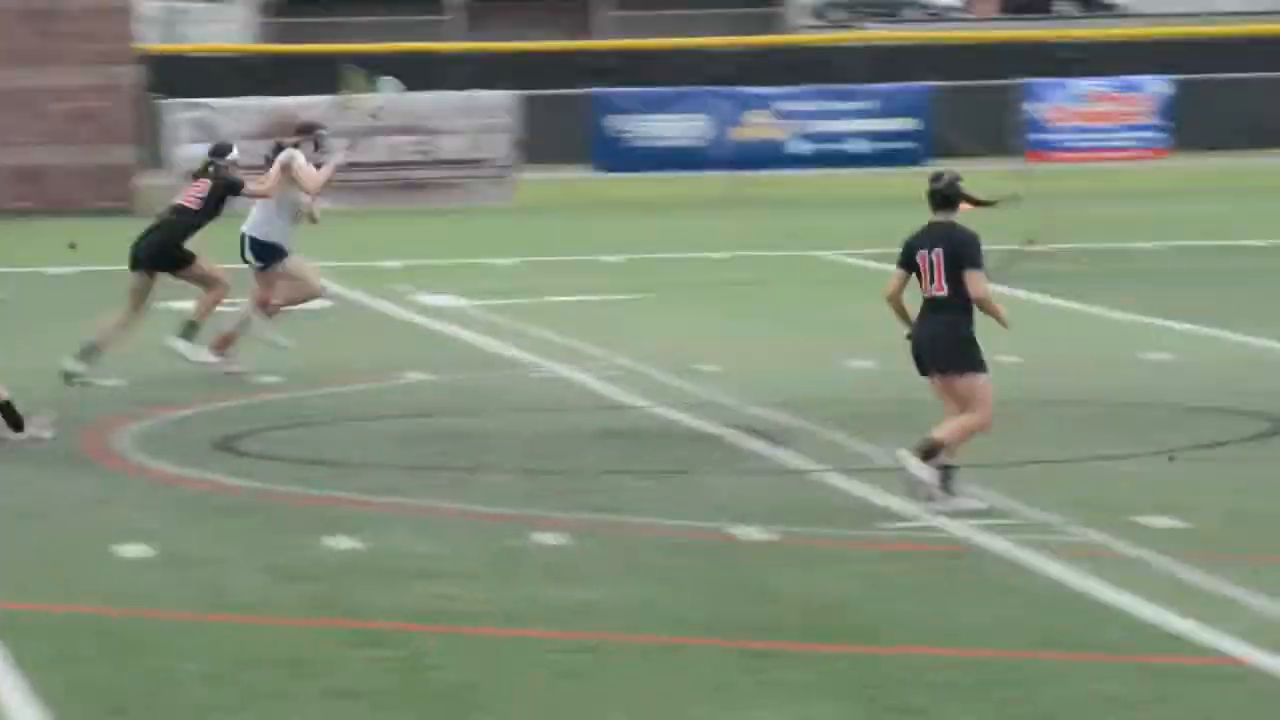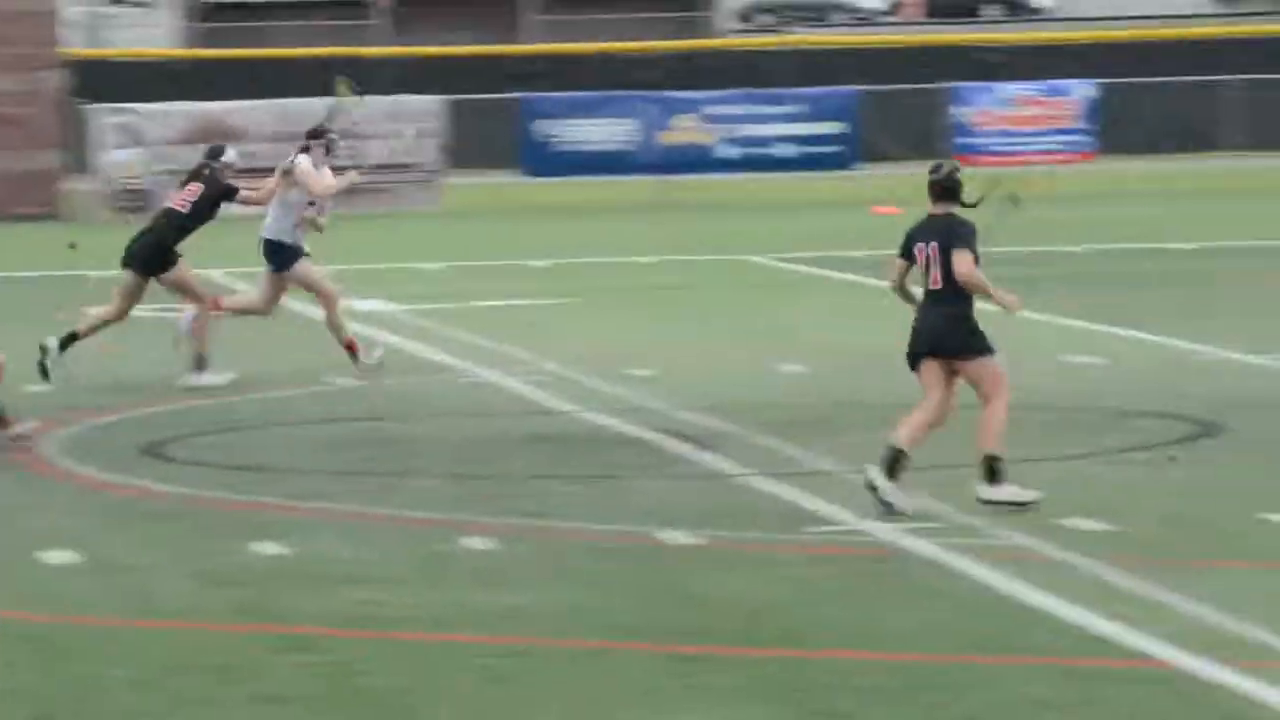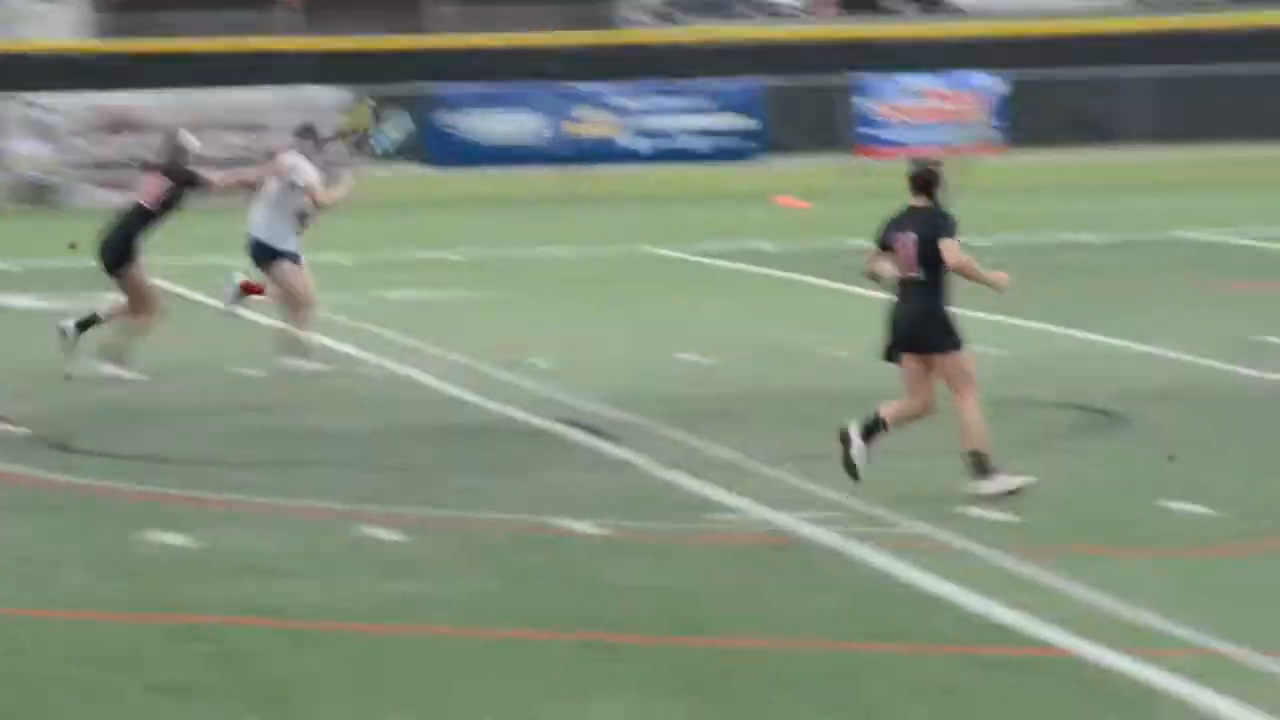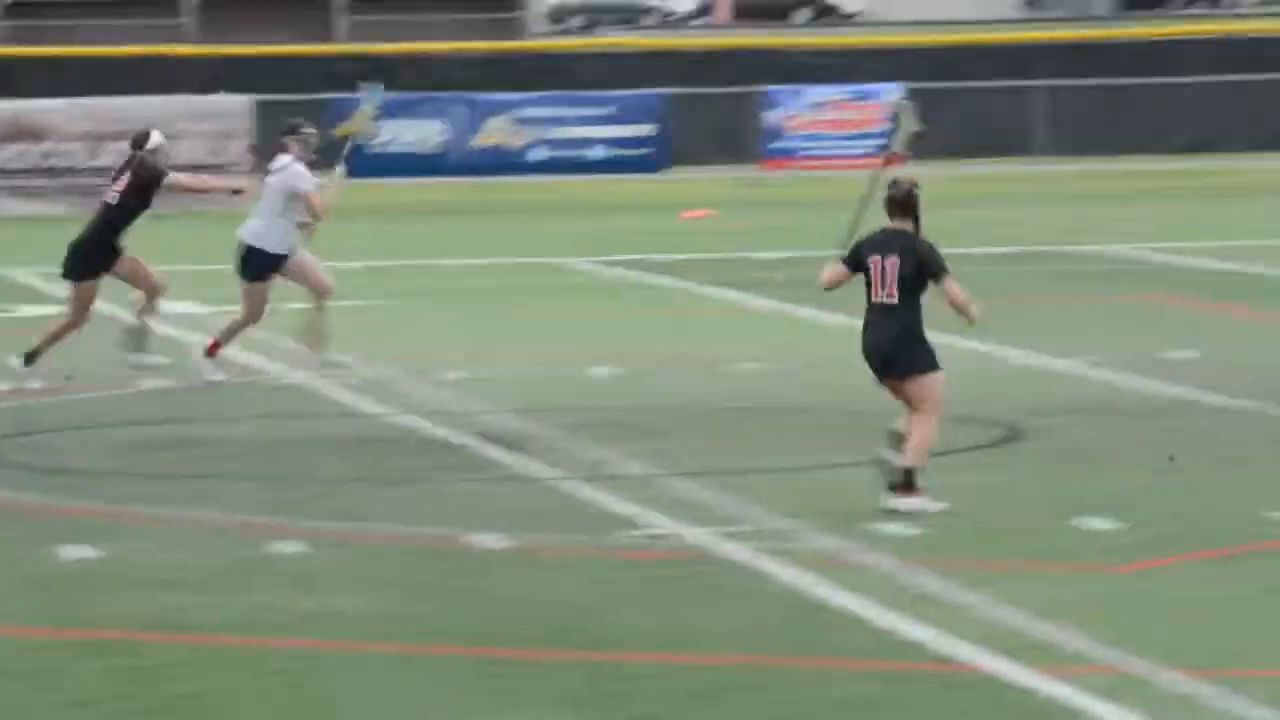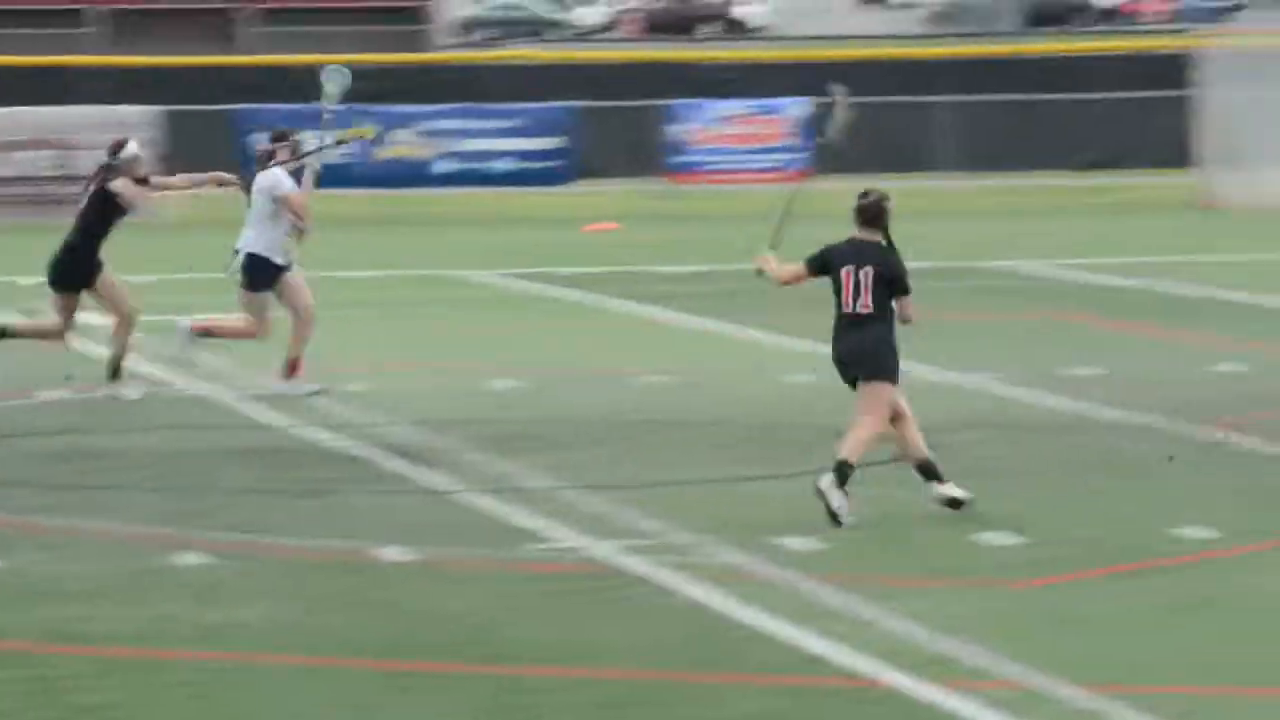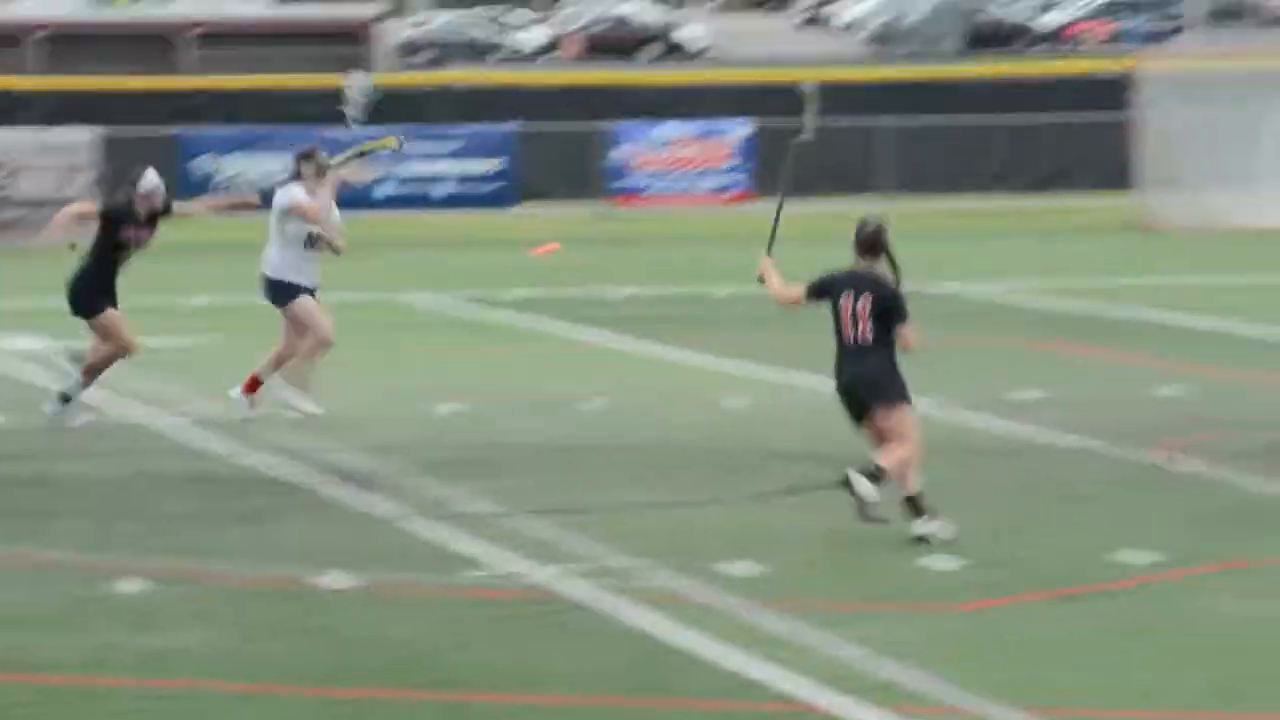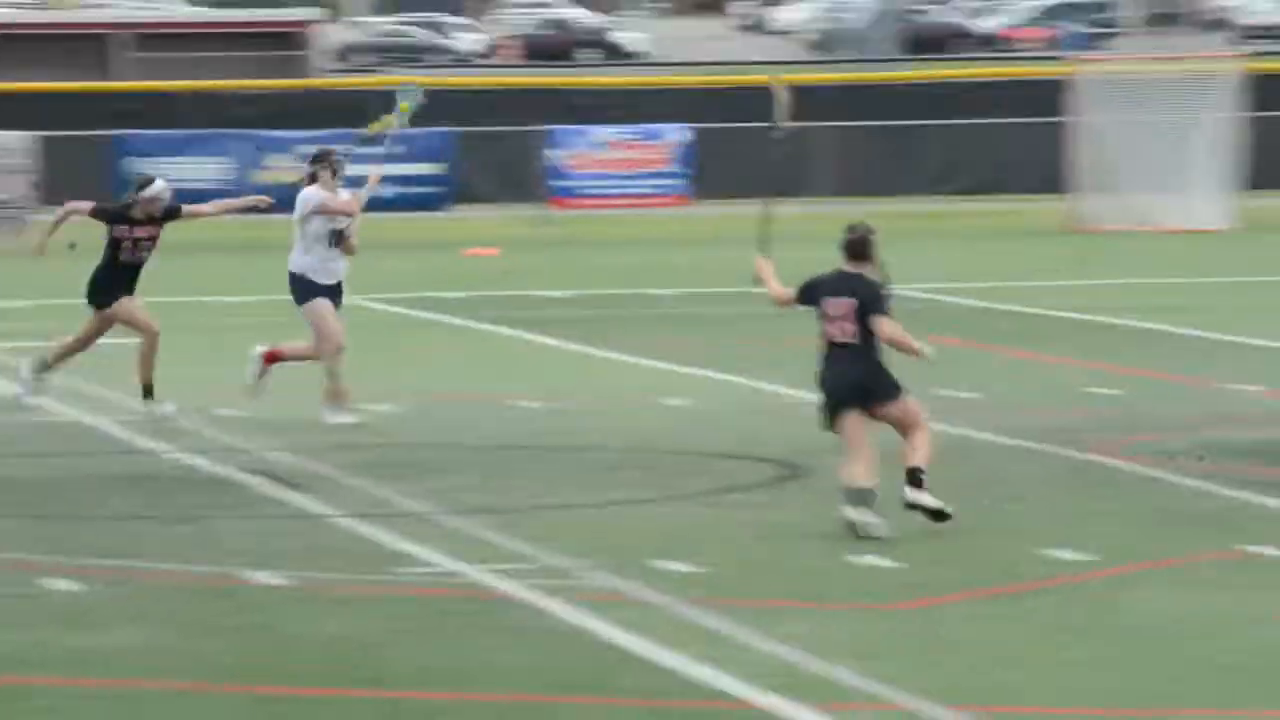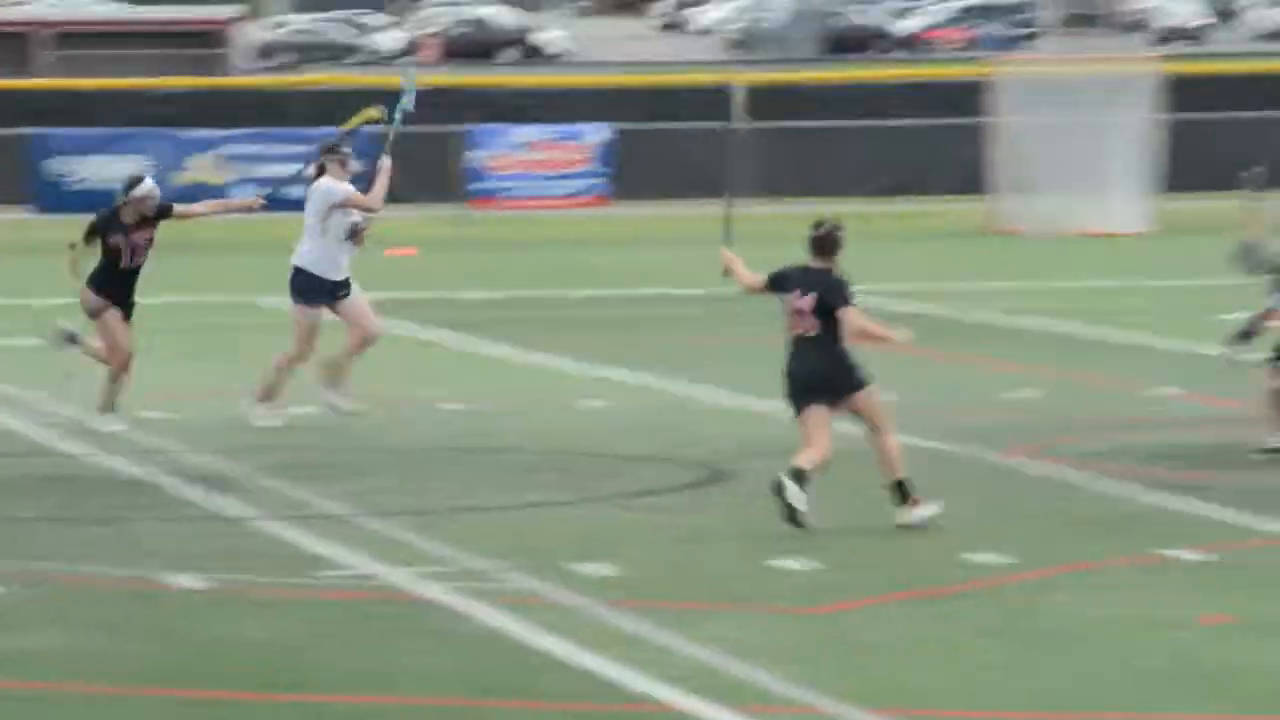
dt=0.1s
person 1, frame 1
left shoulder: (915, 242)
right shoulder: (966, 239)
left elbow: (892, 294)
right elbow: (978, 292)
left wrist: (910, 323)
right wrist: (1000, 315)
left hip: (924, 336)
right hip: (954, 335)
left knee: (962, 412)
right knee: (981, 415)
left ankle: (942, 483)
right ankle: (920, 457)
person 1, frame 2
left shoulder: (916, 232)
right shoulder: (961, 229)
left elbow: (897, 282)
right elbow: (964, 274)
right wrist: (1000, 297)
left hip: (926, 327)
right hip: (955, 326)
left knee: (932, 409)
right knee: (998, 395)
left ankle: (887, 474)
right ankle: (992, 482)
person 1, frame 3
left shoulder: (895, 223)
right shoulder: (940, 220)
left elbow: (873, 267)
right elbow: (955, 259)
right wrist: (991, 279)
left hip: (901, 319)
right hip: (928, 317)
left knee: (919, 402)
right knee: (967, 391)
left ankle: (862, 433)
right ankle: (984, 475)
person 1, frame 4
left shoulder: (867, 246)
right shoulder: (921, 249)
left elbow: (828, 281)
right elbow: (956, 297)
left wrist: (827, 272)
right wrist: (971, 313)
left hip: (874, 341)
right hip: (905, 339)
left knee: (921, 409)
right knee: (928, 415)
left ankle: (897, 447)
right ankle: (904, 491)
person 1, frame 5
left shoulder: (833, 253)
right shoulder: (890, 260)
left elbow: (783, 276)
right elbow: (907, 314)
left wrist: (768, 262)
right wrist: (896, 312)
left hip: (844, 349)
right hip: (876, 347)
left knee: (901, 415)
right knee: (871, 425)
left ankle: (939, 483)
right ankle: (835, 481)
person 1, frame 6
left shoulder: (835, 283)
right shoulder: (887, 289)
left elbow: (785, 296)
right elbow: (906, 341)
left wrist: (769, 272)
right wrist: (906, 340)
left hip: (849, 380)
right hip: (880, 376)
left knee: (892, 447)
right knee: (909, 446)
left ankle: (921, 519)
right ankle: (865, 479)
person 1, frame 7
left shoulder: (822, 285)
right shoulder: (871, 290)
left elbow: (780, 295)
right elbow: (888, 334)
left wrist: (765, 270)
right wrist: (919, 348)
left hip: (833, 379)
right hip: (867, 375)
left knee: (860, 457)
right knee: (919, 428)
left ankle: (858, 502)
right ankle: (915, 489)
person 1, frame 8
left shoulder: (791, 275)
right shoulder: (835, 284)
left elbow: (749, 283)
right elbow: (854, 326)
left wrist: (733, 261)
right wrist: (894, 336)
left hip: (799, 373)
right hip: (832, 367)
left knee: (816, 447)
right knee: (882, 429)
left ankle: (792, 482)
right ankle: (908, 504)
person 2, frame 1
left shoulder: (311, 169)
right shoulder: (292, 157)
left elbow: (312, 214)
right elbow: (310, 187)
left wrist: (309, 211)
right wrist: (332, 165)
left hip: (273, 241)
right hip: (261, 241)
left knee: (262, 301)
right knee: (313, 289)
left ankle: (220, 349)
right ankle: (265, 311)
person 2, frame 2
left shoulder: (327, 175)
right shoulder: (301, 162)
left elbow: (320, 223)
right elbow: (320, 192)
left wrist: (314, 219)
right wrist: (347, 181)
left hip: (292, 243)
right hip: (279, 243)
left knee: (264, 304)
right knee: (331, 295)
left ankle: (200, 314)
right ankle: (355, 354)
person 2, frame 3
left shoulder: (311, 171)
right shoulder: (292, 163)
right elbow: (323, 202)
left wrist: (305, 218)
right wrist: (345, 186)
left hip: (286, 242)
right hip: (267, 243)
left knee: (297, 296)
right knee: (305, 300)
left ankle: (244, 286)
right ankle: (293, 353)
person 2, frame 4
left shoulder: (294, 170)
right shoulder: (294, 171)
right elbow: (317, 212)
left wrist: (305, 225)
left hip: (283, 247)
right hip: (259, 249)
left knee: (324, 288)
right knee: (251, 315)
left ankle: (314, 349)
right ankle: (208, 356)
person 2, frame 5
left shoulder: (280, 176)
right shoulder: (276, 178)
left elbow: (299, 224)
right elbow: (302, 214)
left wrist: (300, 230)
right wrist: (308, 180)
left hip: (278, 258)
right hip: (256, 258)
left knee: (307, 314)
right knee: (258, 329)
left ankle: (290, 377)
right ankle: (195, 329)
person 2, frame 6
left shoulder: (324, 199)
right shoulder: (288, 194)
left elbow: (338, 248)
right elbow: (319, 218)
left wrist: (329, 239)
right wrist: (329, 185)
left hip: (305, 281)
right hip: (281, 281)
left knee: (292, 348)
right knee: (325, 335)
left ankle: (246, 392)
right ankle: (290, 383)
person 2, frame 7
left shoulder: (343, 198)
right shoulder: (309, 196)
left elbow: (350, 250)
right elbow: (352, 210)
left wrist: (347, 238)
right wrist: (371, 183)
left hip: (333, 282)
right hip: (306, 280)
left knee: (322, 349)
right knee: (335, 343)
left ankle: (266, 356)
right ankle: (335, 404)
person 2, frame 8
left shoulder: (346, 191)
right shoulder: (326, 188)
left elbow: (356, 241)
right elbow: (374, 205)
left wrist: (360, 230)
right wrist: (384, 171)
left hip: (338, 278)
right hip: (309, 277)
left knee: (370, 331)
right knee: (301, 350)
left ankle: (331, 380)
right ankle: (263, 402)
person 3, frame 1
left shoulder: (200, 178)
right shoulder: (224, 182)
right elbow: (266, 191)
right wrist: (277, 171)
left hip: (145, 243)
right hip: (165, 246)
left knee: (132, 312)
right knee: (220, 284)
left ankle: (78, 362)
right ankle: (184, 338)
person 3, frame 2
left shoulder: (194, 182)
right shoulder: (218, 187)
right elbow: (260, 198)
right wrist: (276, 181)
left hip: (140, 246)
right hip: (156, 250)
left knee: (118, 310)
right knee: (205, 302)
left ankle: (58, 345)
right ankle: (198, 371)
person 3, frame 3
left shoulder: (160, 170)
right shoulder: (182, 174)
right elbow: (220, 184)
left hip: (115, 240)
right hip: (121, 244)
left knee: (142, 305)
right knee: (150, 306)
left ankle: (76, 327)
right ankle: (111, 360)
person 3, frame 4
left shoulder: (138, 170)
right shoulder: (144, 171)
left elbow: (184, 179)
right elbow: (193, 184)
left wrist: (227, 184)
right wrist: (232, 186)
left hip: (106, 247)
right hip: (89, 249)
left knee: (155, 288)
right knee: (78, 318)
left ankle: (136, 348)
right ankle: (26, 360)
person 3, frame 5
left shoulder: (129, 180)
right shoulder: (111, 180)
left elbow: (173, 181)
right elbow: (127, 191)
left wrist: (214, 176)
left hip: (87, 259)
right hip: (70, 261)
left knee: (128, 317)
right knee: (66, 326)
left ankle: (115, 378)
person 3, frame 6
left shoulder: (156, 209)
right shoulder: (119, 212)
left elbow: (200, 206)
right elbow: (76, 210)
left wrist: (240, 199)
right wrist: (57, 229)
left hip: (105, 288)
right hip: (87, 290)
left knee: (113, 349)
right knee: (127, 346)
left ankle: (64, 400)
person 3, frame 7
left shoulder: (162, 213)
right shoulder: (114, 213)
left elbow: (209, 208)
right elbow: (71, 207)
left wrist: (249, 201)
right wrist: (47, 236)
left hip: (125, 287)
right hip: (105, 288)
left knee: (84, 342)
right knee: (151, 331)
left ankle: (37, 367)
right ankle: (148, 399)
person 3, frame 8
left shoulder: (154, 213)
right shoulder: (105, 221)
left elbow: (200, 208)
right elbow: (78, 252)
left wrist: (242, 203)
right wrist: (85, 291)
left hip: (125, 293)
right hip: (101, 292)
left knee: (113, 357)
right knee: (124, 353)
left ankle: (73, 338)
right ankle: (106, 412)
